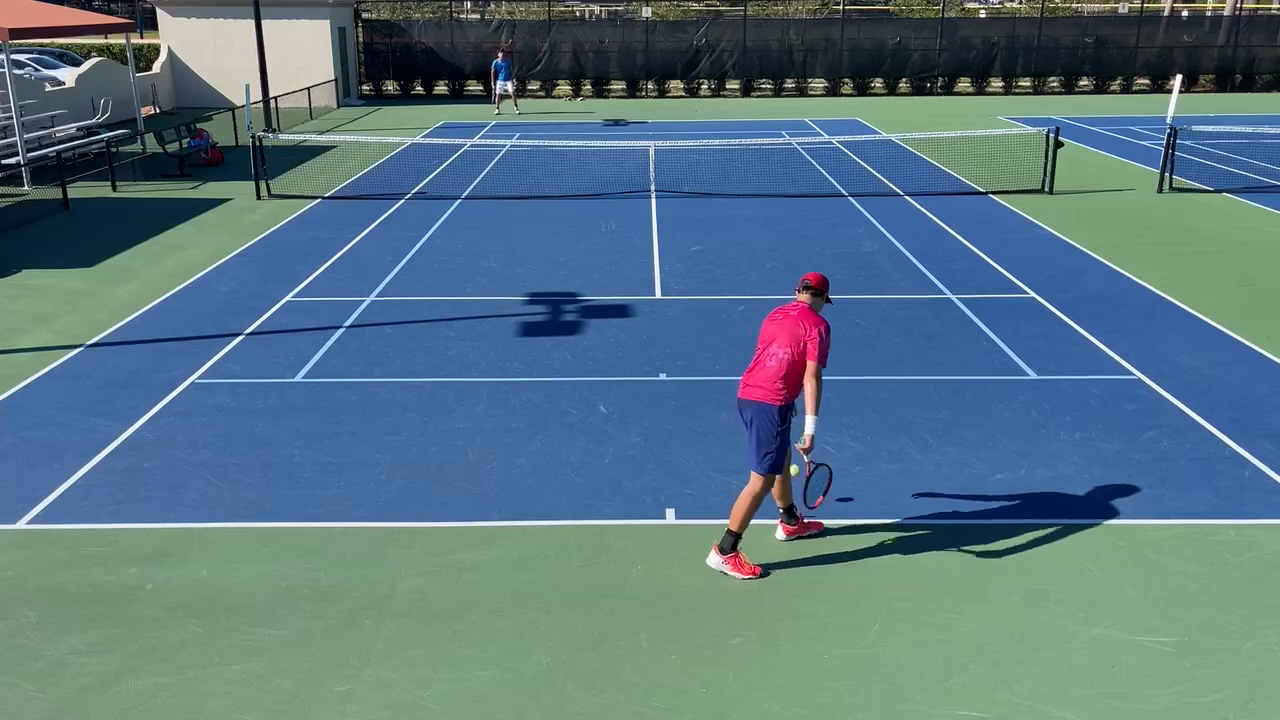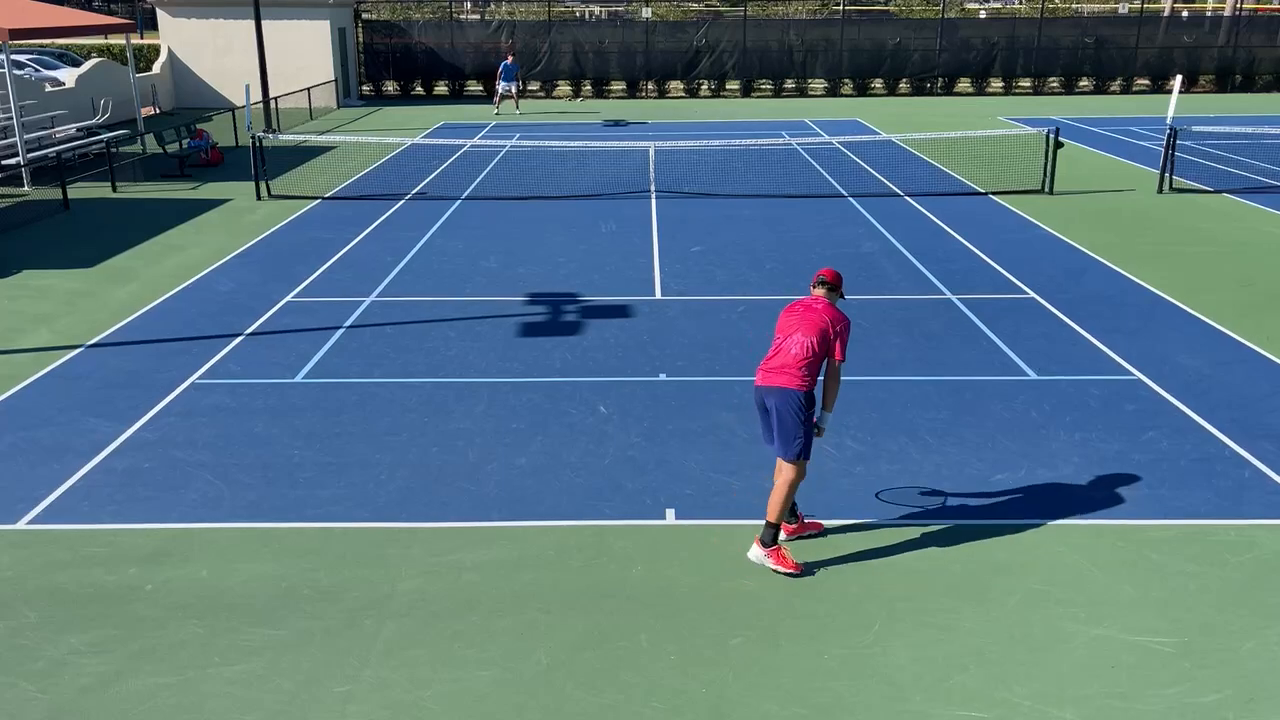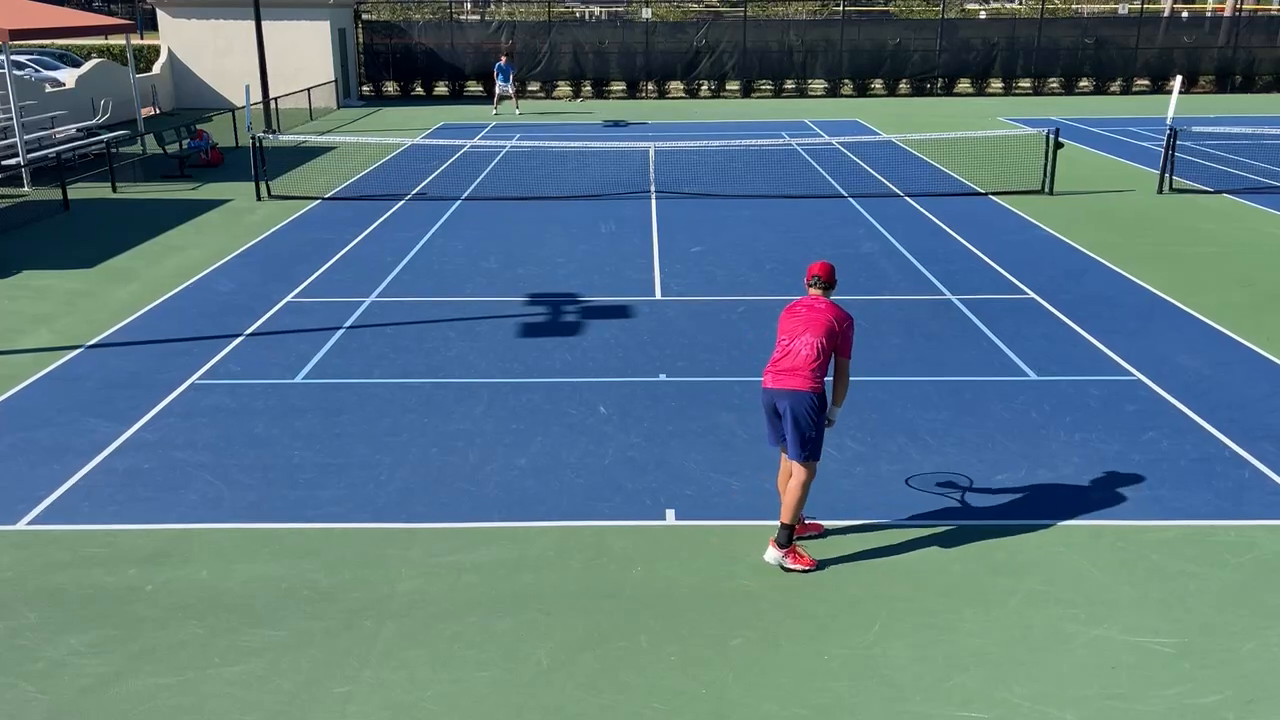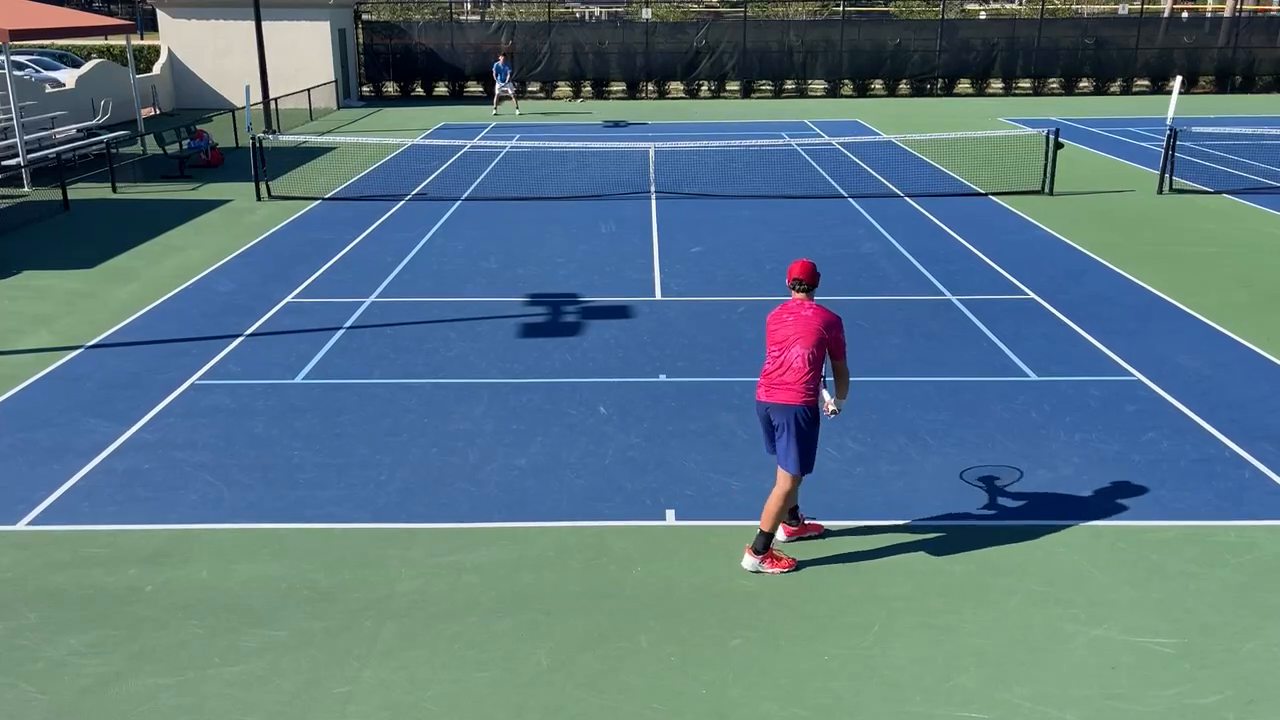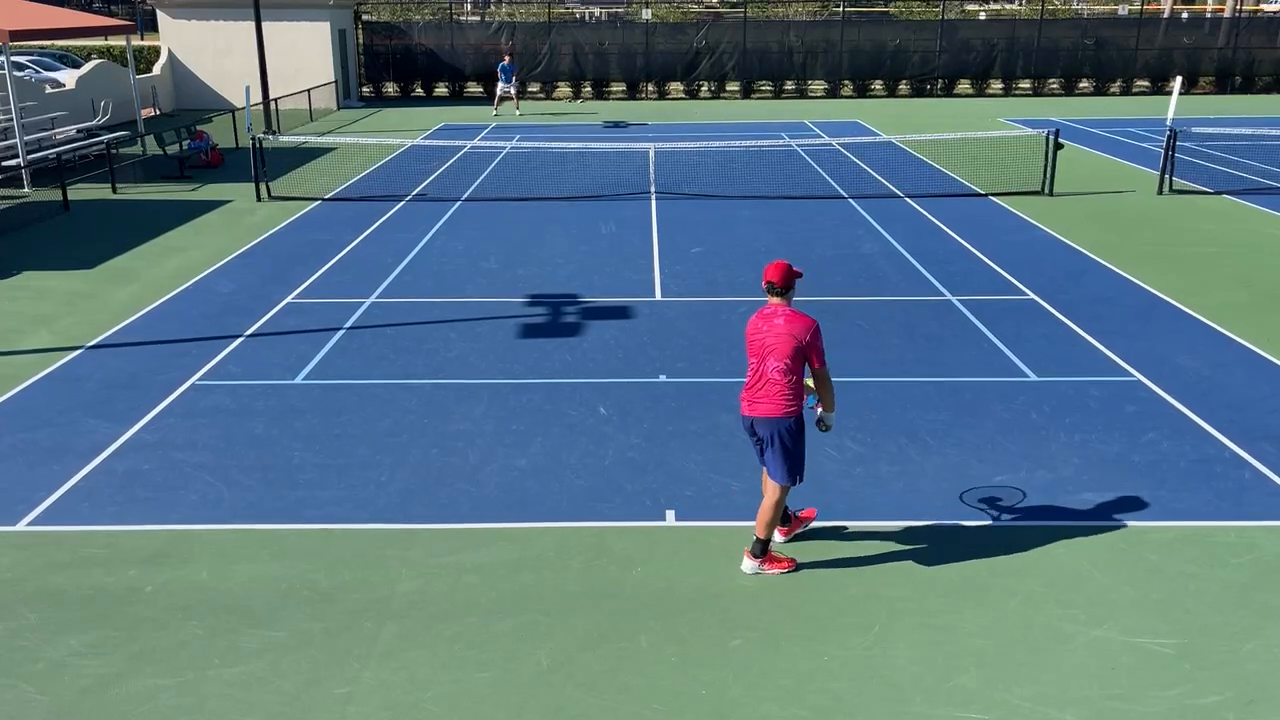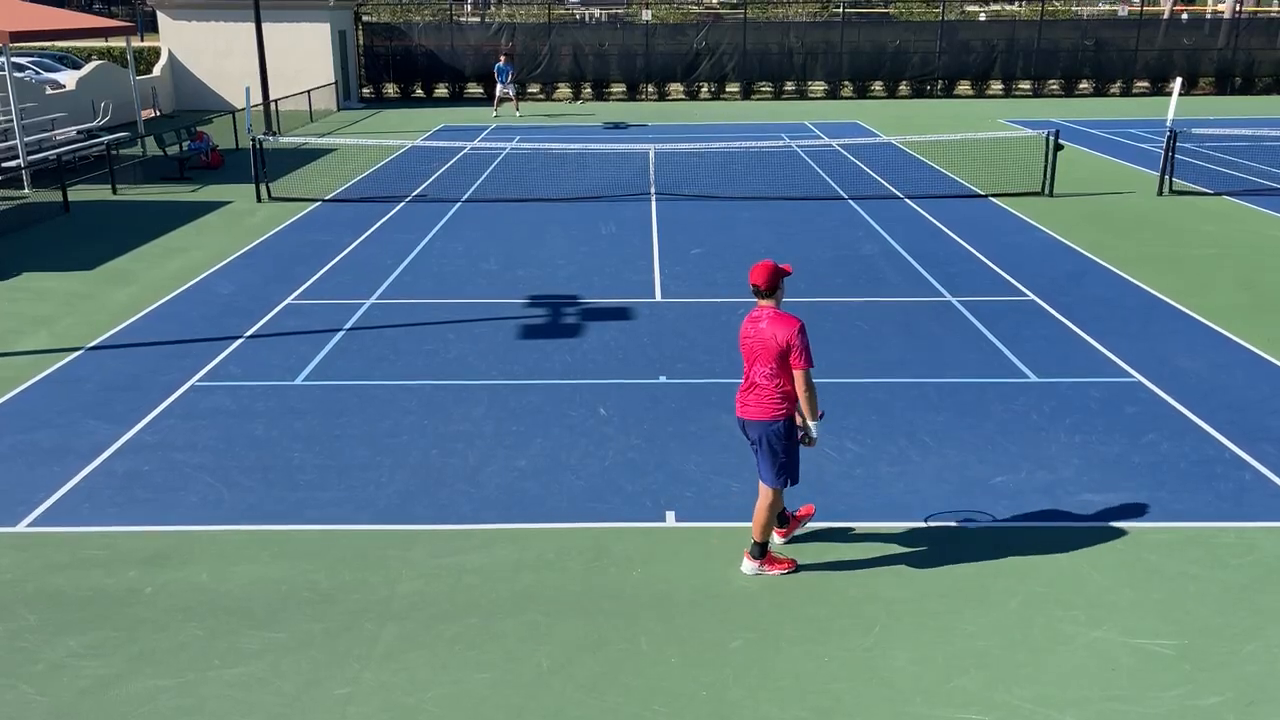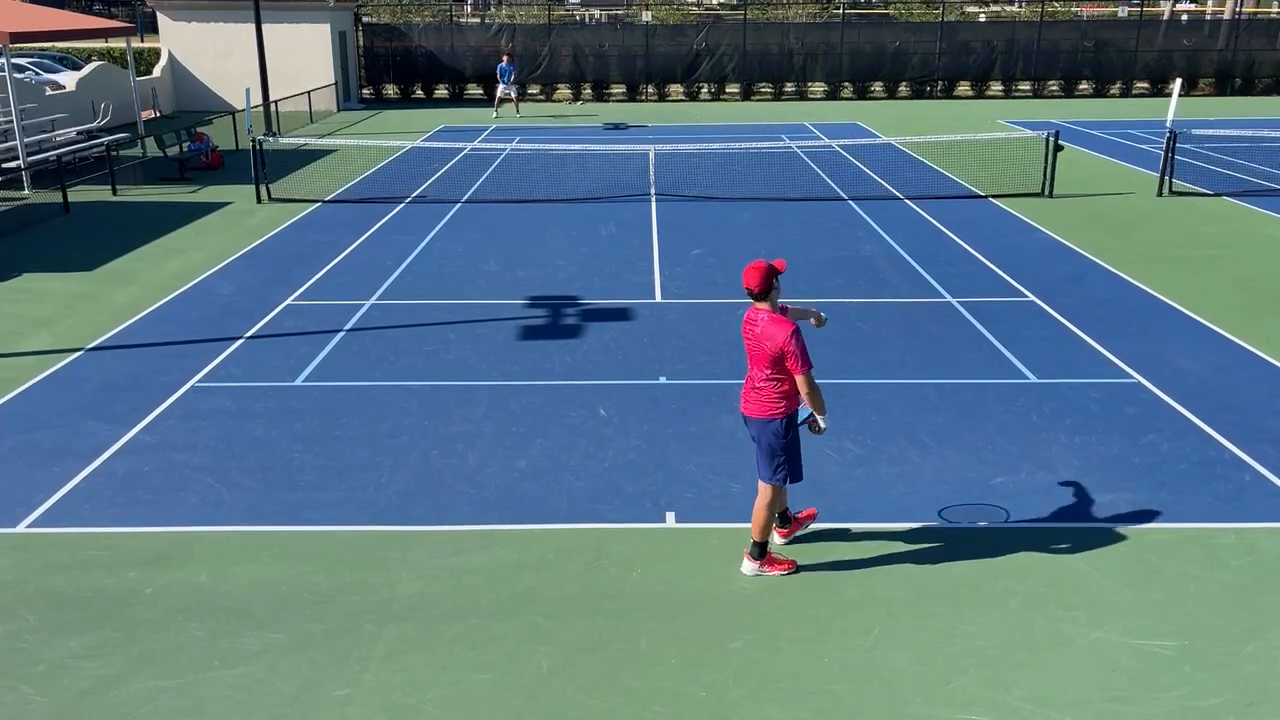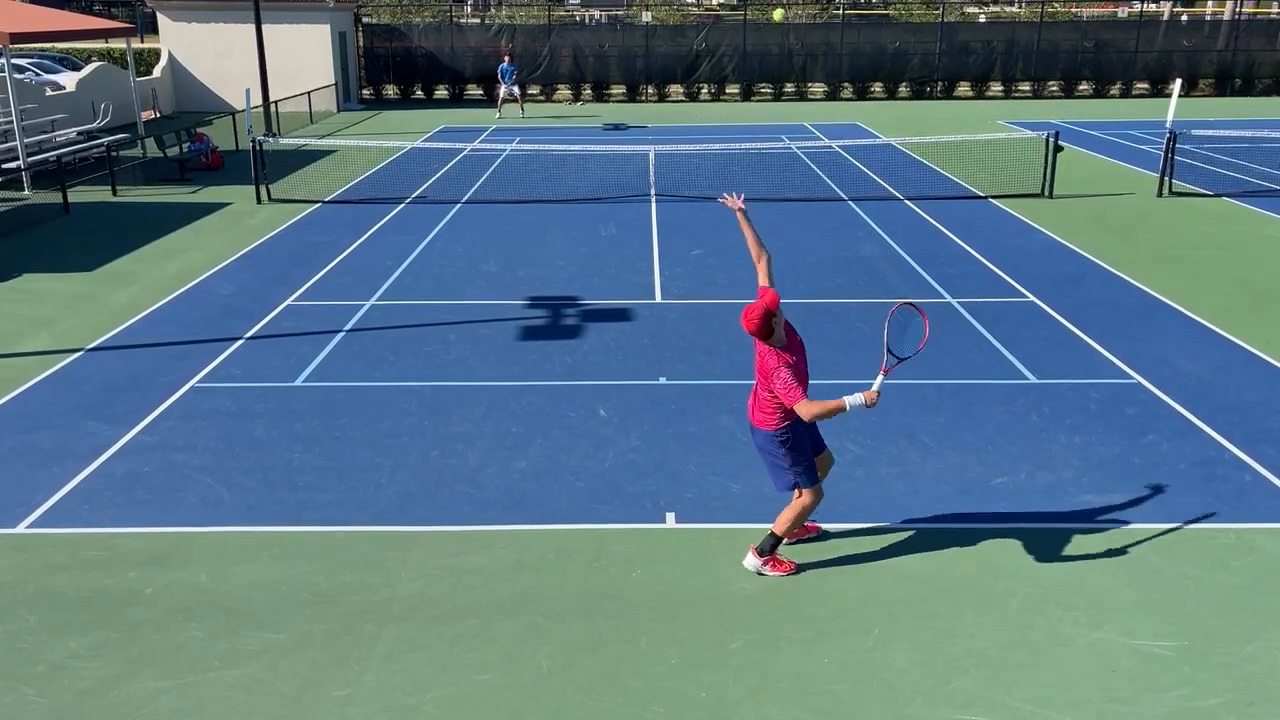
dt=0.4s
person 1, frame 1
left shoulder: (775, 315)
right shoulder: (817, 324)
right elbow: (812, 377)
right wrist: (810, 428)
left hip: (748, 393)
right hip: (770, 402)
left knee: (780, 457)
right knee: (761, 480)
left ankle: (791, 522)
right ankle: (724, 552)
person 1, frame 2
left shoulder: (790, 309)
right shoulder: (838, 319)
right elbow: (832, 374)
right wrist: (823, 418)
left hip: (763, 383)
right hip: (792, 390)
left knee: (786, 457)
right knee: (793, 470)
left ankle: (791, 521)
right ankle: (765, 544)
person 1, frame 3
left shoulder: (790, 310)
right shoulder: (842, 318)
right elbow: (841, 371)
right wrist: (834, 411)
left hip: (771, 386)
right hip: (803, 392)
left knee: (789, 457)
right knee: (804, 470)
left ankle: (793, 523)
right ankle: (781, 545)
person 1, frame 4
left shoulder: (774, 316)
right shoulder: (830, 320)
right elbow: (840, 371)
right wrist: (838, 401)
left hip: (765, 398)
right hip: (797, 405)
left knee: (787, 466)
right knee: (788, 479)
left ankle: (791, 523)
right ankle: (757, 553)
person 1, frame 5
left shoulder: (753, 322)
right shoulder: (807, 325)
right elbow: (822, 380)
right wrist: (828, 413)
left hip: (749, 410)
right hip: (781, 415)
left knee: (771, 472)
right knee: (778, 486)
left ankle: (785, 523)
right ankle: (756, 556)
person 1, frame 6
left shoulder: (748, 323)
right shoulder: (792, 326)
right elbow: (803, 386)
left wrist: (796, 413)
right wrist: (813, 424)
left hip: (746, 411)
right hip: (772, 418)
left knee: (772, 476)
right knee: (771, 487)
left ankle: (783, 524)
right ankle: (756, 558)
person 1, frame 7
left shoulder: (752, 315)
right shoulder: (788, 332)
left elbow: (783, 311)
right elbow: (806, 387)
left wrist: (810, 314)
right wrist: (821, 415)
left hip: (753, 407)
right hip: (774, 415)
left knee: (777, 475)
right knee: (770, 486)
left ankle: (784, 524)
right ankle: (756, 558)
person 1, frame 8
left shoulder: (764, 317)
right shoulder: (779, 365)
left elbow: (761, 260)
right elbow: (807, 411)
left wrist: (741, 216)
right wrist: (856, 400)
left hip: (783, 419)
right hip: (777, 429)
left knee: (823, 462)
right knee: (810, 495)
left ankle: (792, 528)
right ankle: (761, 554)
